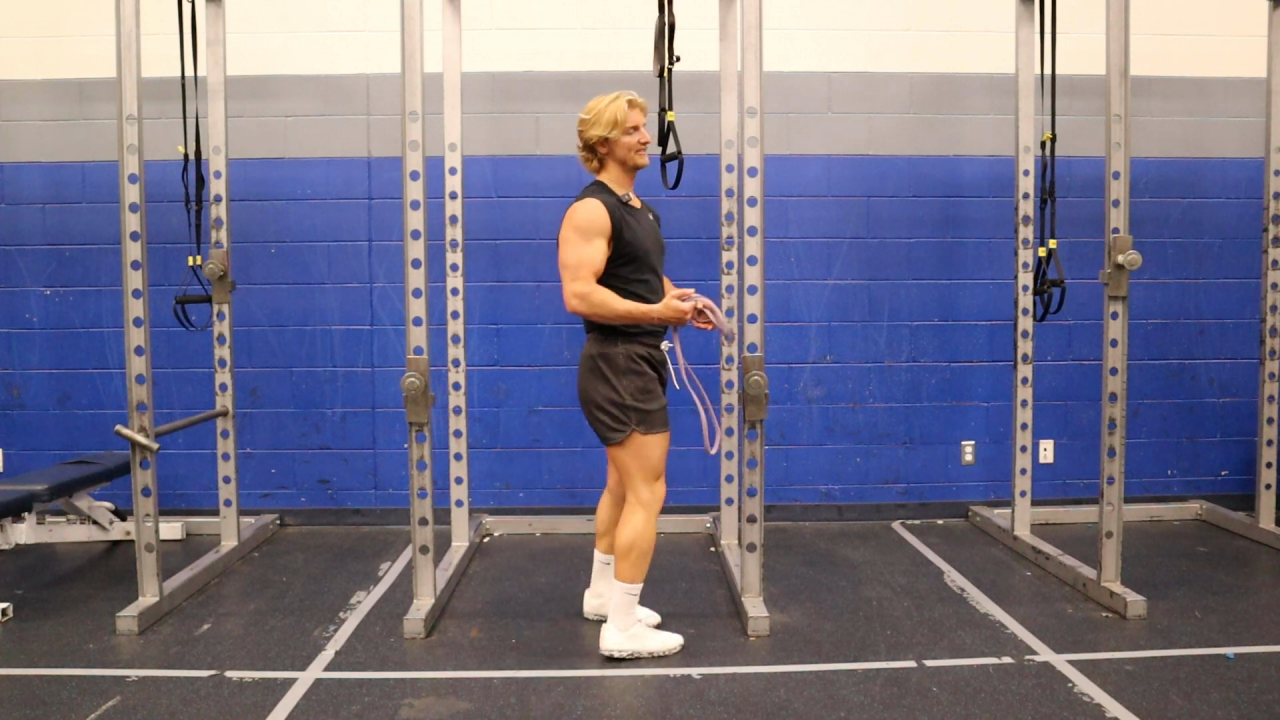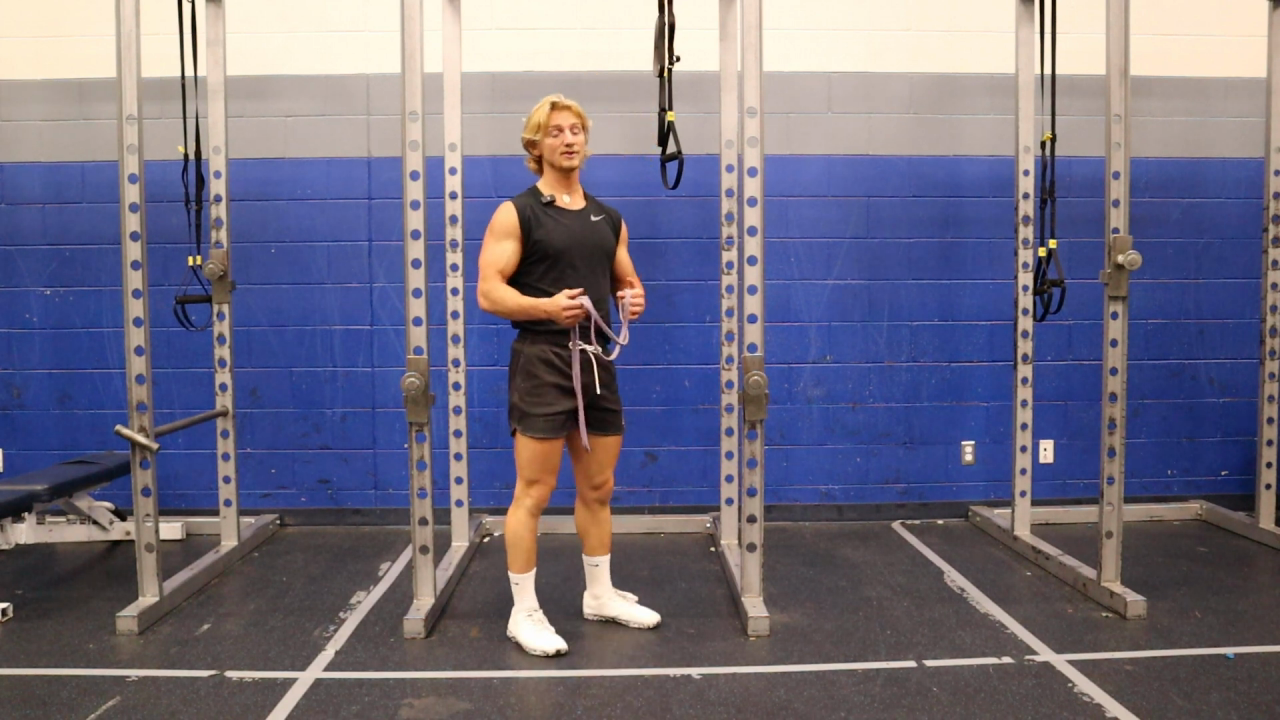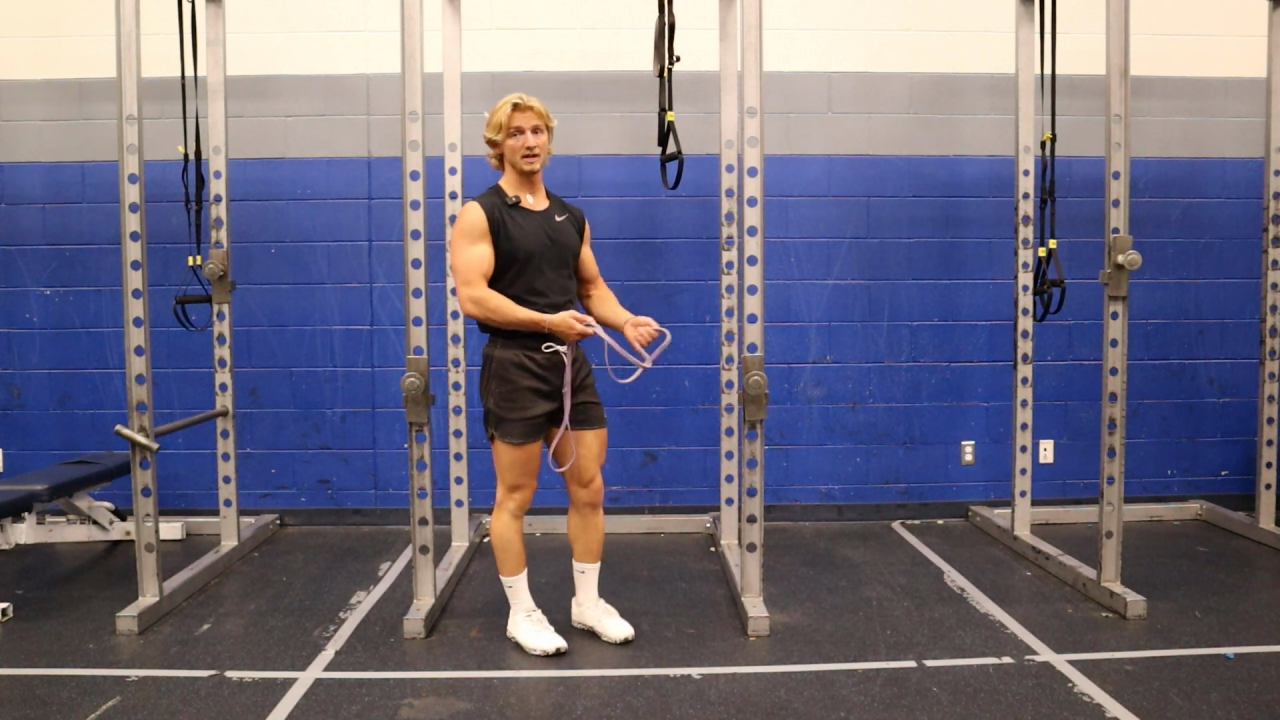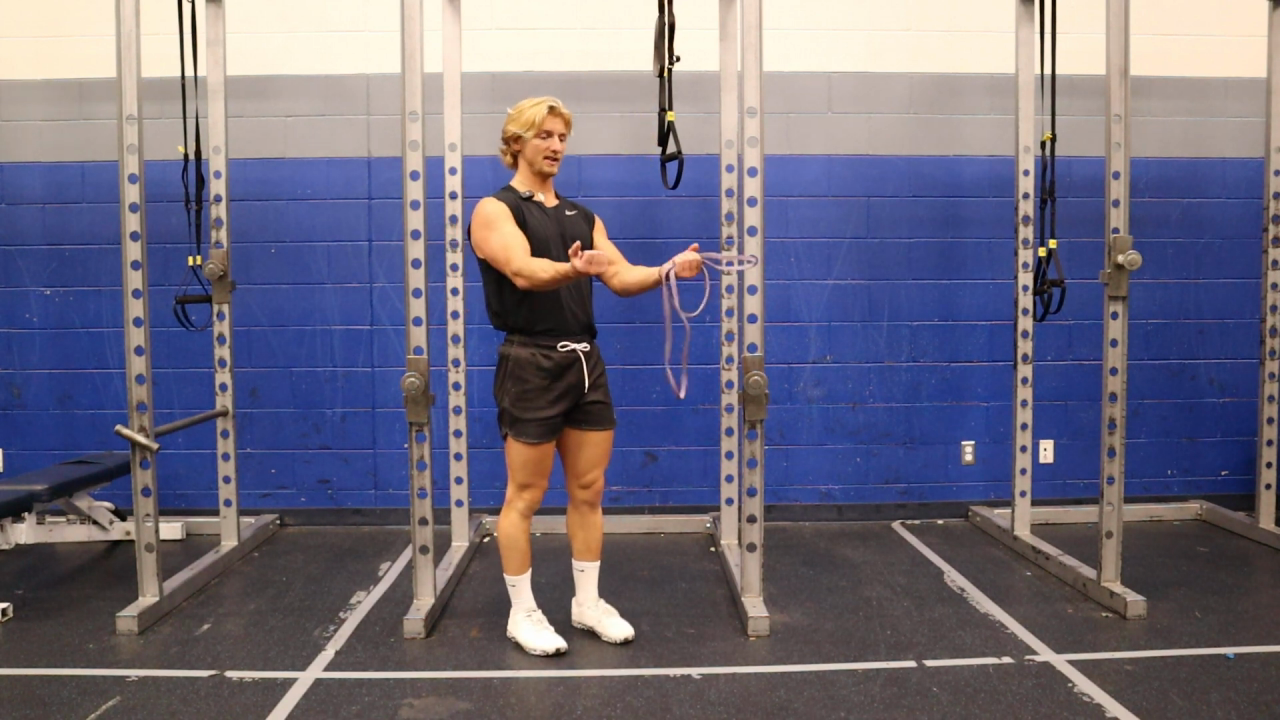
dt=1s
person 1, frame 1
left shoulder: (642, 211)
right shoulder: (591, 210)
right elbow: (579, 295)
left wrist: (685, 301)
right wrist: (659, 312)
left hip: (641, 362)
right hip: (617, 363)
left knee: (624, 487)
right knee: (647, 494)
left ankle: (602, 592)
right ankle: (623, 630)
person 1, frame 2
left shoulder: (608, 219)
right shoulder: (516, 213)
left elbow: (626, 284)
right elbow: (488, 292)
left wrist: (633, 300)
right wrist: (548, 307)
left hip: (597, 362)
right hip: (542, 362)
left knee: (598, 489)
right knee: (534, 493)
left ankle: (601, 593)
right ankle: (525, 612)
person 1, frame 3
left shoulder: (570, 216)
right shoulder: (481, 214)
left elbow: (592, 285)
right elbow: (472, 297)
left wrist: (628, 318)
right wrist: (548, 320)
left hip: (574, 362)
right hip: (517, 365)
left knee: (589, 488)
right knee: (516, 496)
left ankle: (588, 601)
right ankle: (522, 613)
person 1, frame 4
left shoulder: (582, 216)
right shoulder: (495, 209)
left elbow: (620, 276)
right elbow: (524, 272)
left wrist: (668, 269)
right wrist: (571, 269)
left hip: (587, 361)
right hip: (531, 364)
left knee: (589, 491)
right knee: (525, 496)
left ankle: (588, 601)
right ankle: (523, 612)
